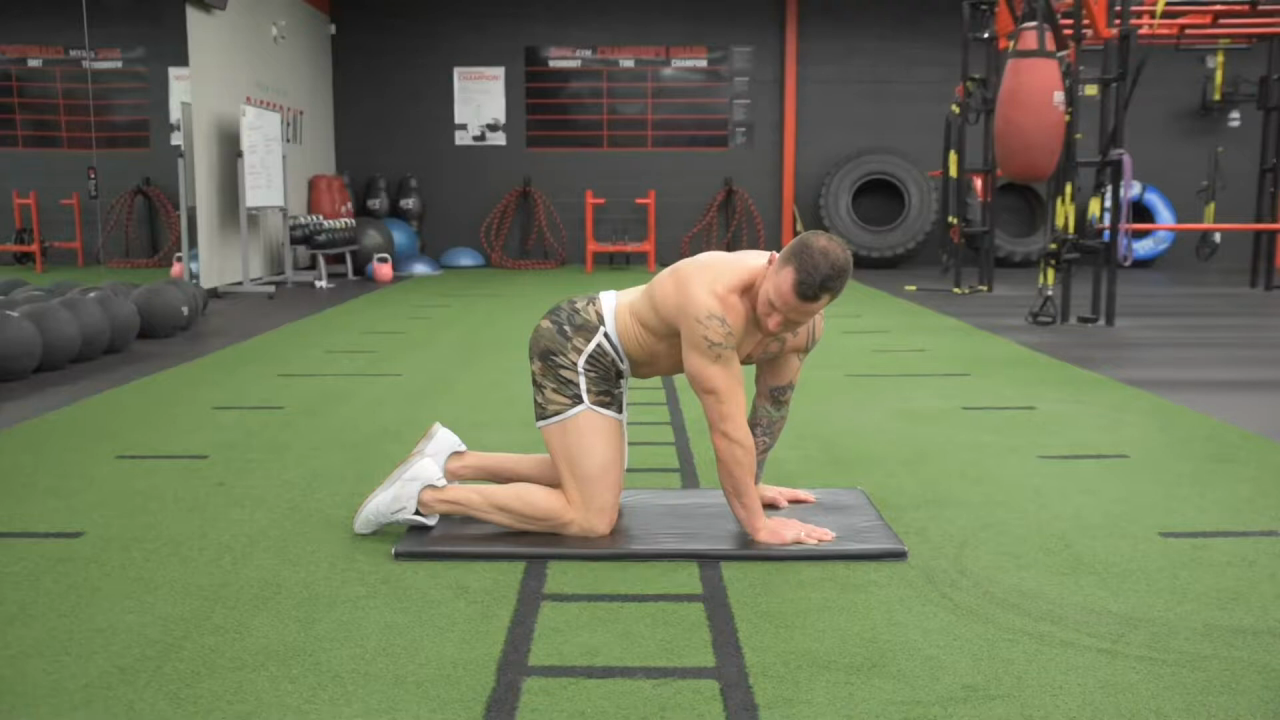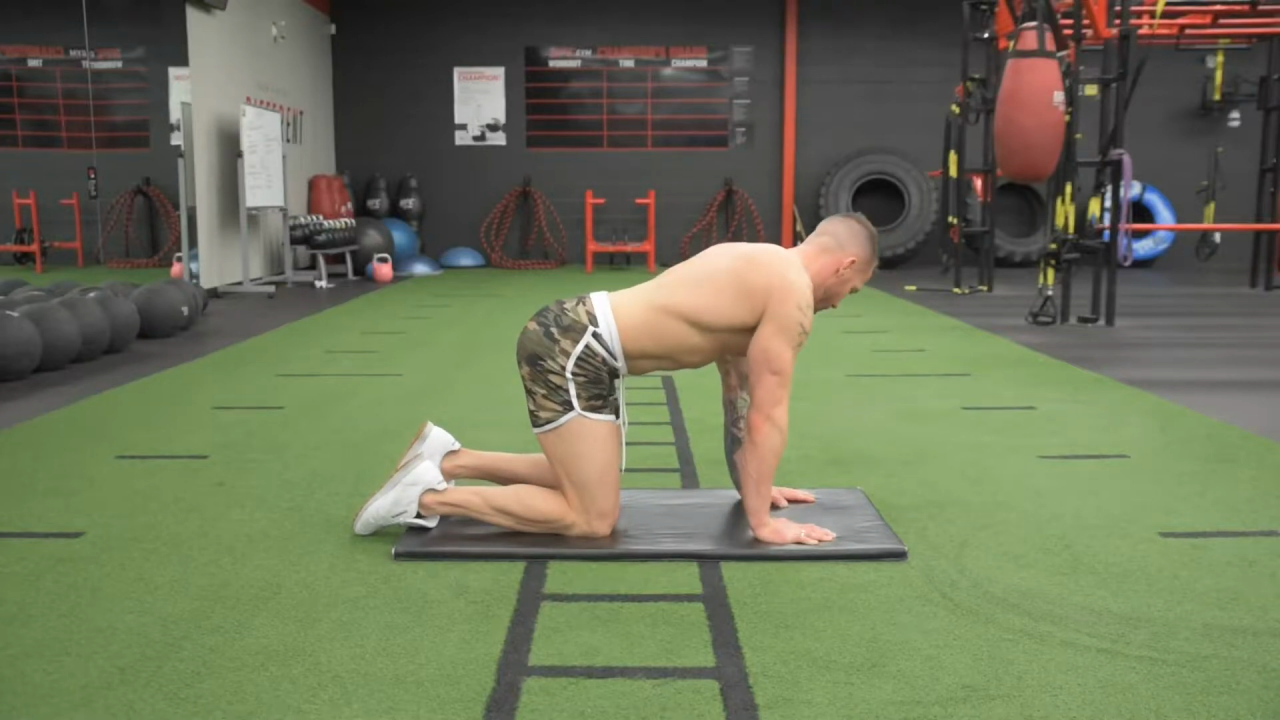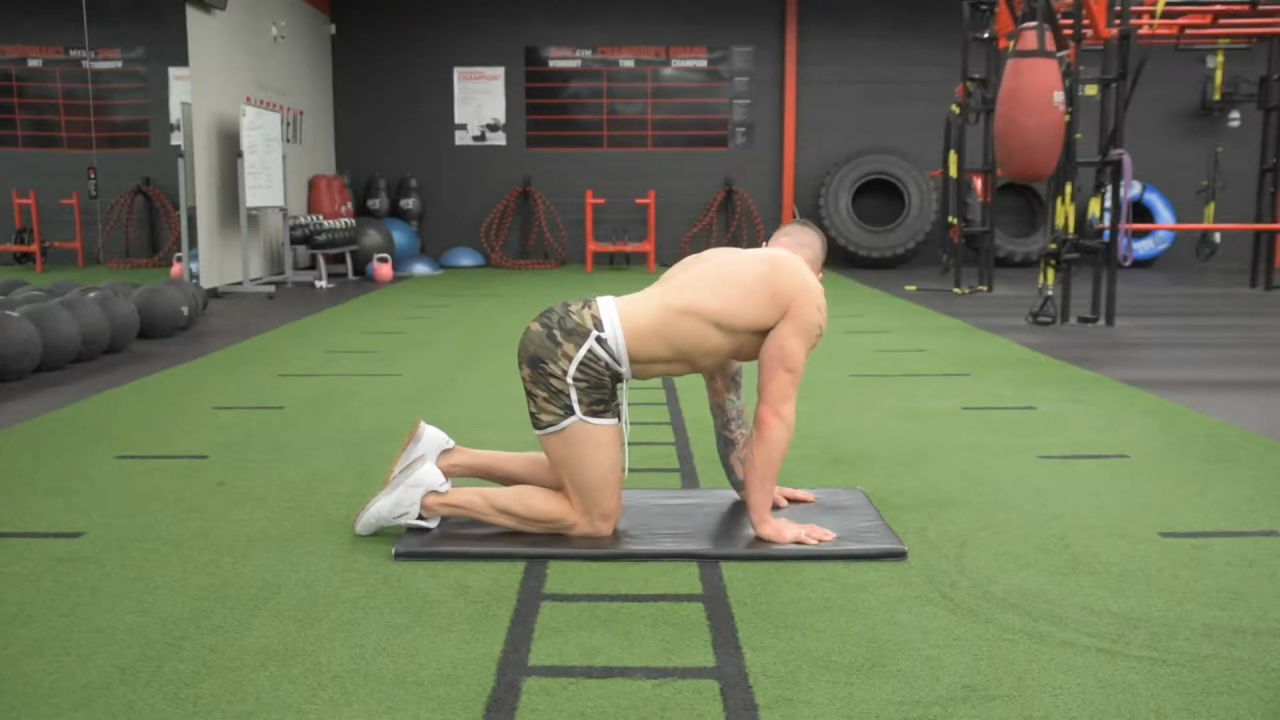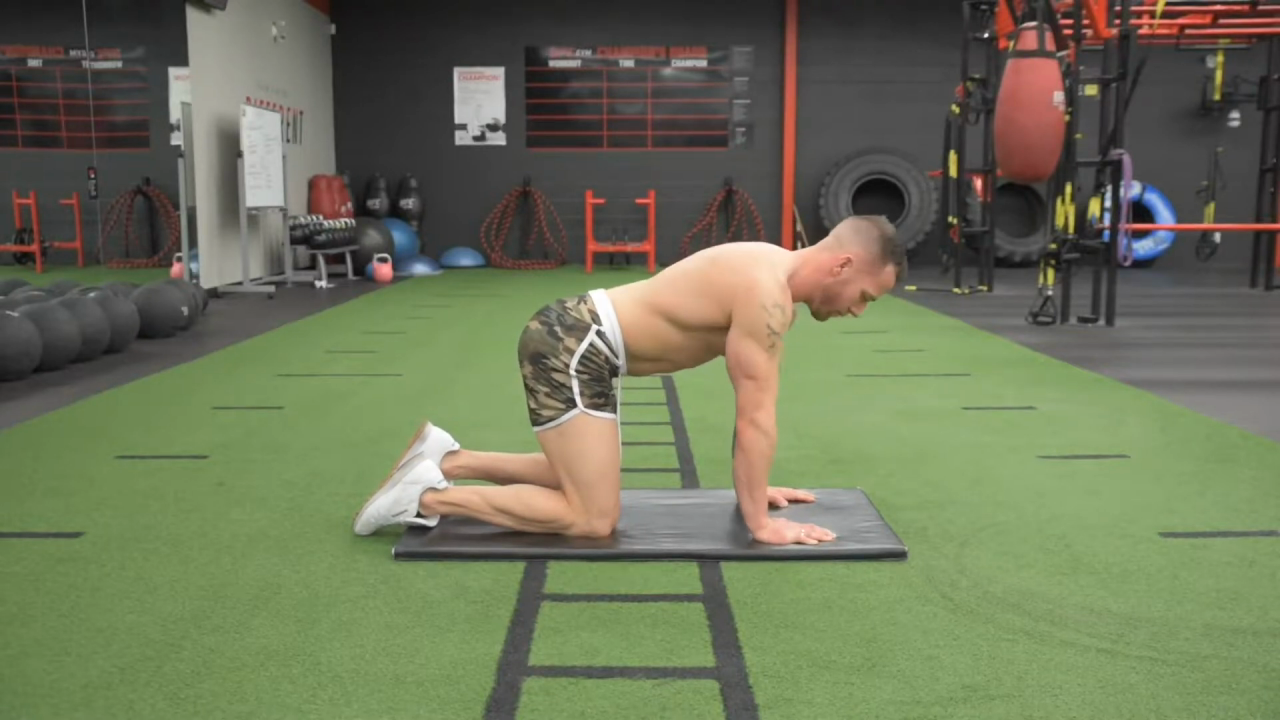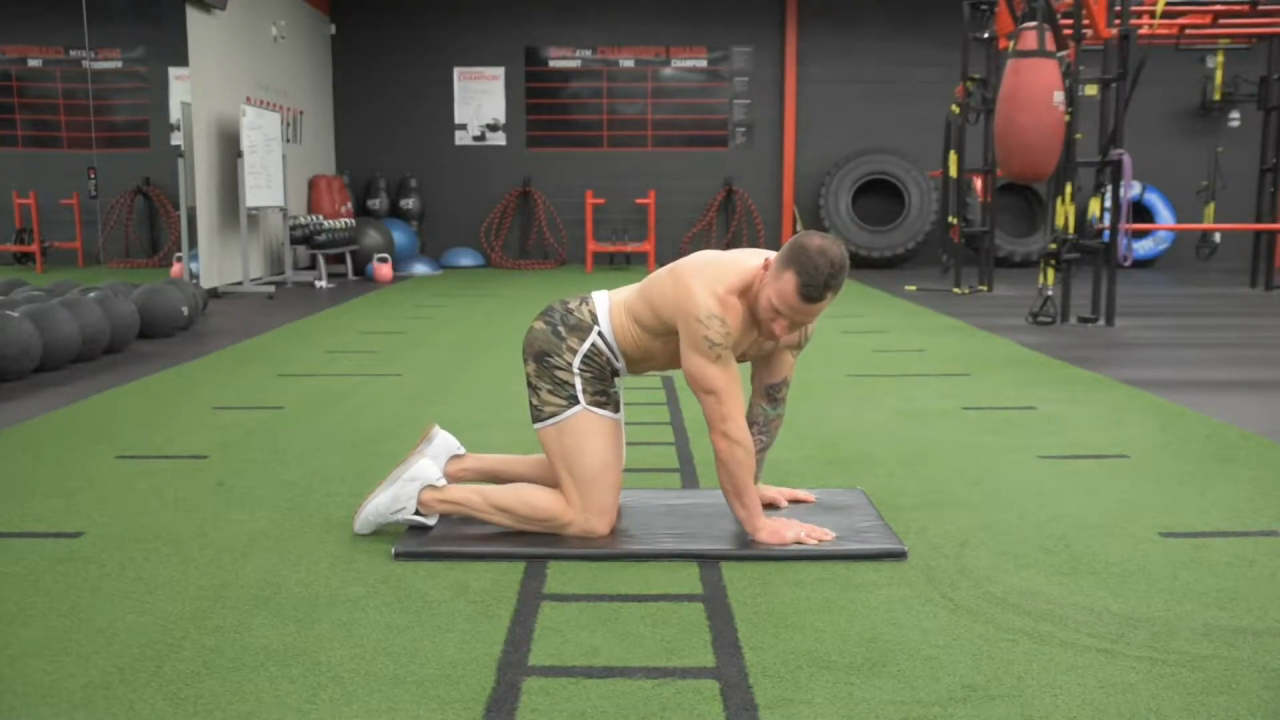
dt=1s
person 1, frame 1
left shoulder: (802, 320)
right shoulder: (713, 302)
left elbow: (771, 406)
right elbow: (728, 428)
left wrist: (751, 484)
right wrist: (758, 523)
left hip: (601, 353)
right hip: (573, 346)
left knee: (590, 480)
right knee: (591, 518)
left ankle: (452, 460)
right ankle: (427, 493)
person 1, frame 2
left shoulder: (759, 271)
right shoulder: (792, 291)
left elbow: (739, 392)
right elbow: (768, 416)
left wrist: (752, 486)
right wrist: (762, 519)
left hip: (572, 339)
right hip: (570, 353)
left knee: (584, 479)
right knee: (593, 520)
left ankle: (448, 459)
right ankle: (427, 496)
person 1, frame 3
left shoulder: (733, 263)
right shoulder: (806, 297)
left elbow: (725, 395)
right elbow: (775, 413)
left wrist: (750, 485)
right wrist: (762, 517)
left hip: (569, 335)
right hip: (576, 357)
left knee: (582, 478)
right knee: (595, 519)
left ankle: (442, 458)
right ankle: (428, 497)
person 1, frame 4
left shoulder: (772, 277)
right shoulder: (766, 293)
left elbow: (752, 404)
right elbow: (755, 418)
left wrist: (756, 486)
right wrist: (759, 521)
left hip: (573, 341)
right hip: (569, 348)
left knee: (583, 479)
right knee: (594, 519)
left ankle: (448, 460)
right ankle: (428, 495)
person 1, frame 5
left shoulder: (794, 304)
right shoulder: (712, 302)
left elbow: (769, 404)
right elbow: (727, 429)
left wrist: (751, 485)
right wrist: (757, 524)
left hip: (592, 352)
right hip: (567, 346)
left knee: (589, 479)
right knee: (592, 518)
left ankle: (452, 462)
right ankle: (426, 493)
